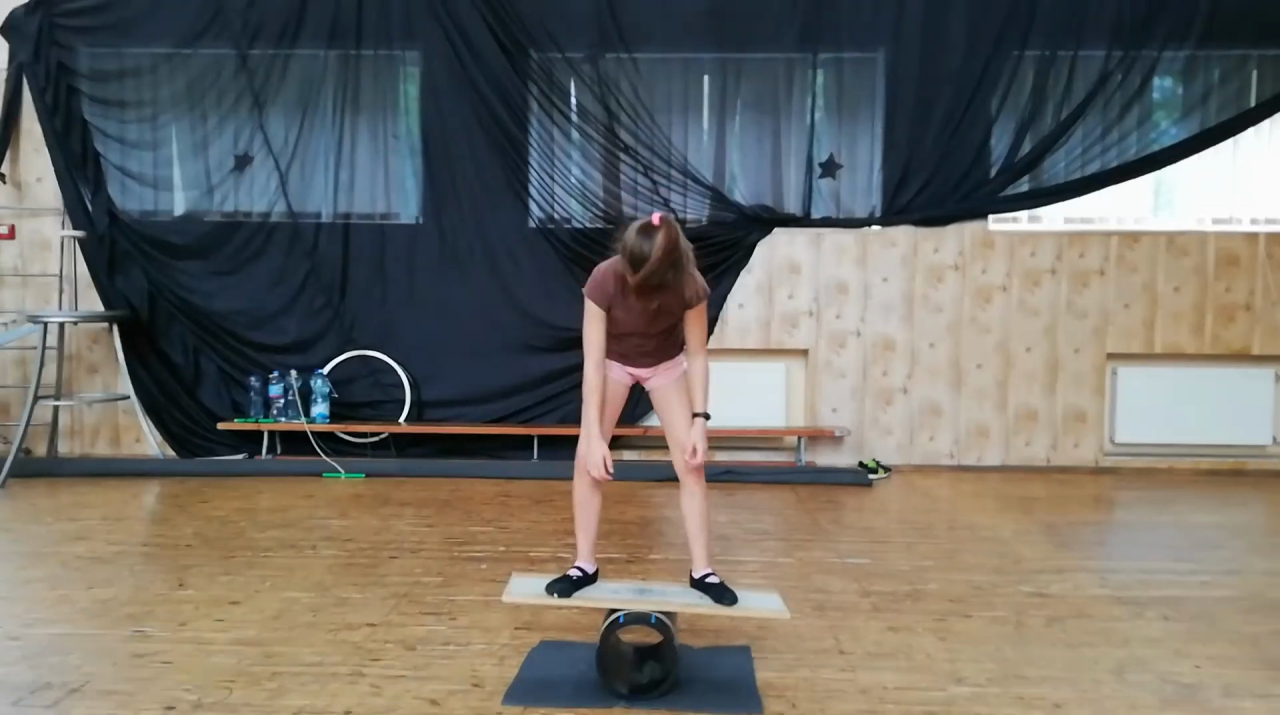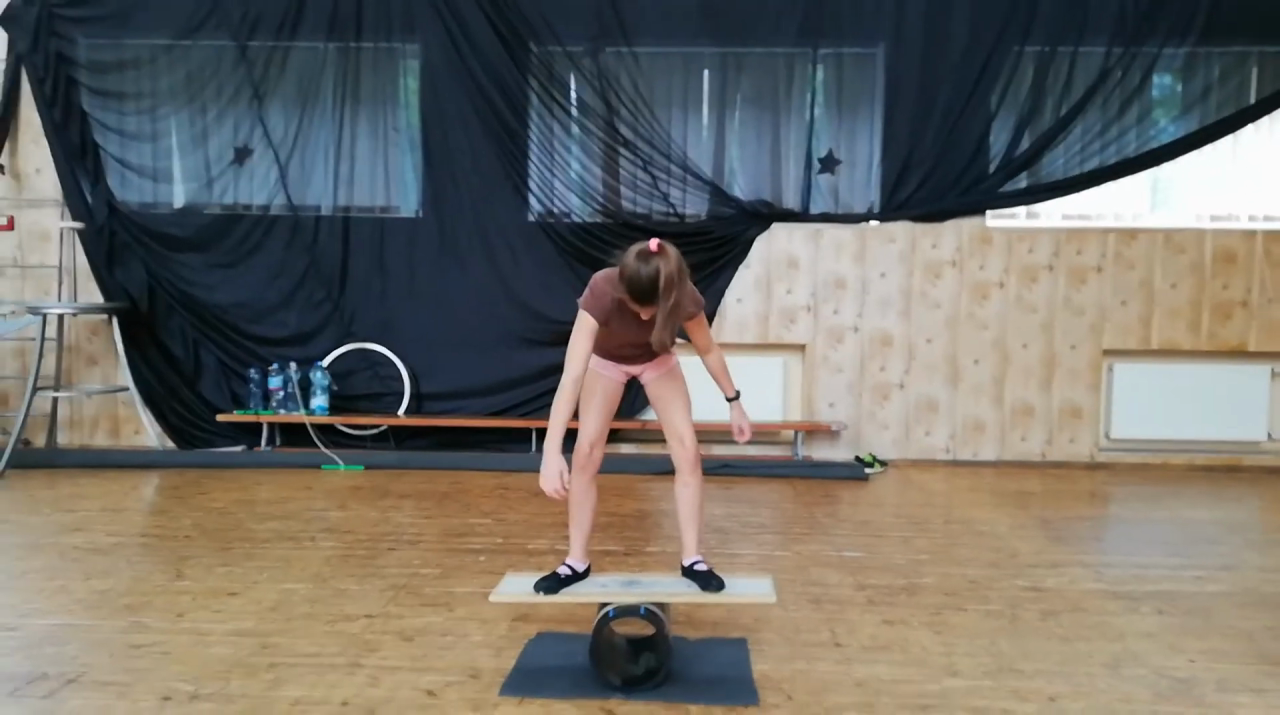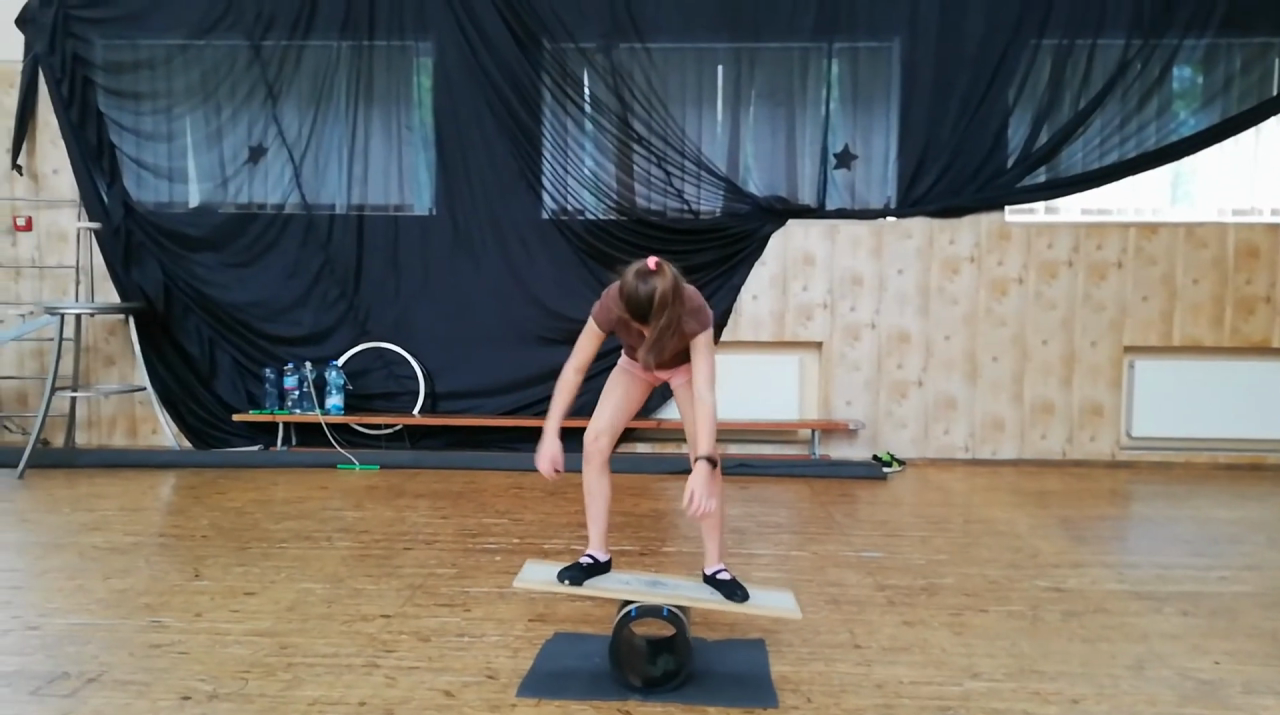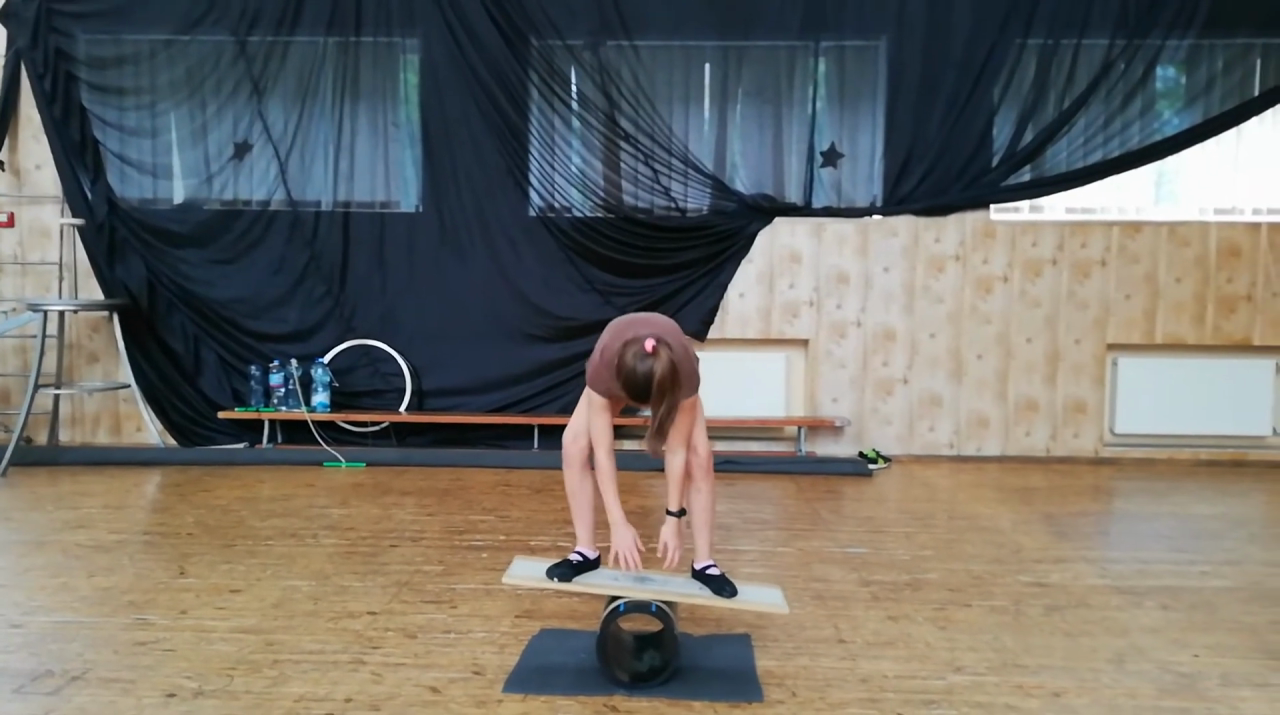
dt=0.7s
person 1, frame 1
left shoulder: (689, 285)
right shoulder: (603, 281)
left elbow: (696, 354)
right elbow: (593, 363)
left wrist: (699, 418)
right wrist: (593, 437)
left hip: (666, 364)
right hip: (614, 363)
left knee: (690, 461)
right knee: (588, 461)
left ankle: (702, 571)
right ankle: (585, 565)
person 1, frame 2
left shoulder: (683, 296)
right shoulder: (602, 292)
left elbow: (708, 352)
right elbow: (573, 374)
left wrist: (734, 402)
right wrist: (551, 452)
left hip: (657, 361)
right hip: (606, 363)
left knee: (686, 451)
right knee: (586, 452)
left ankle: (692, 560)
right ankle: (576, 562)
person 1, frame 3
left shoulder: (693, 310)
right shoulder: (612, 304)
left elbow: (705, 392)
right elbow: (576, 368)
left wrist: (703, 466)
right wrist: (550, 434)
left hip: (685, 365)
right hip: (635, 364)
left knee: (707, 462)
right knee: (595, 440)
left ankle: (714, 567)
right ankle: (597, 554)
person 1, frame 4
left shoulder: (684, 369)
right shoulder: (603, 368)
left elbow: (677, 451)
right elbow: (603, 453)
left wrist: (673, 518)
right wrist: (618, 523)
left hip: (670, 368)
right hip: (619, 363)
left knee: (699, 454)
right knee: (574, 444)
left ankle: (703, 563)
right ankle: (585, 552)
